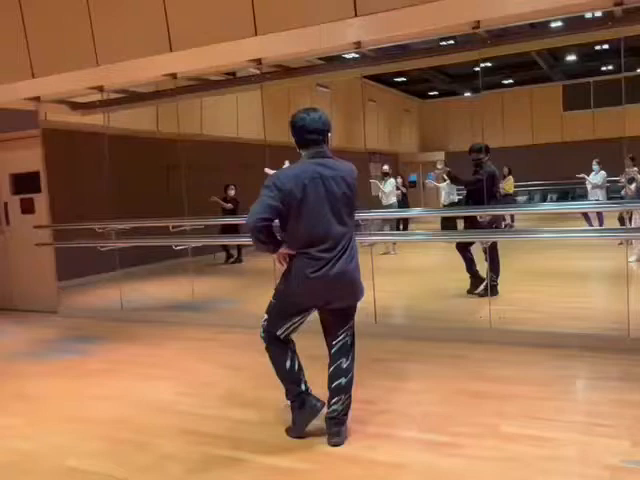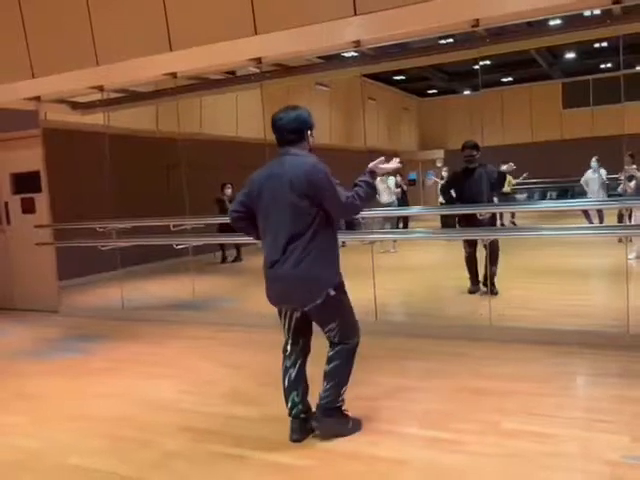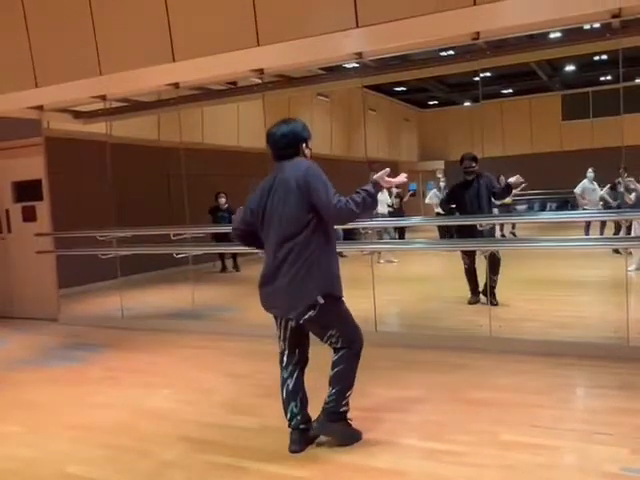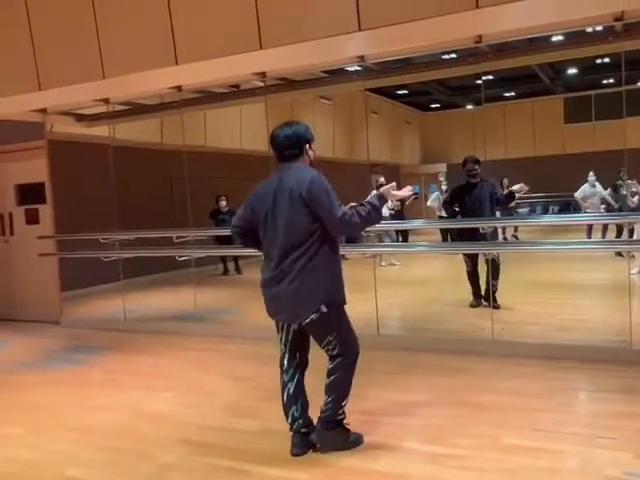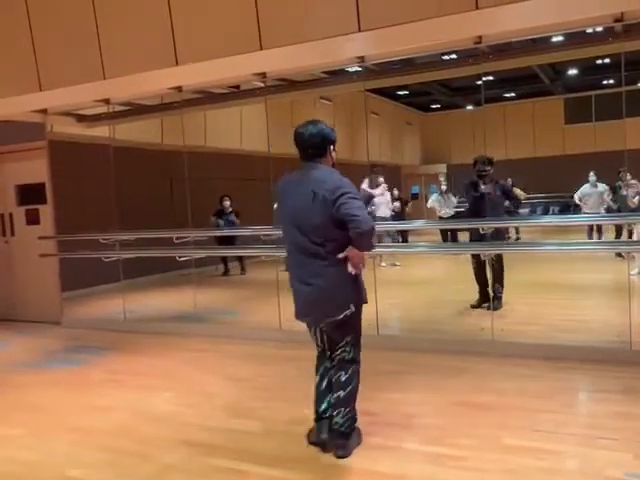
dt=0.7s
person 1, frame 1
left shoulder: (285, 180)
right shoulder: (349, 172)
left elbow: (256, 223)
left wrist: (276, 246)
left hip: (302, 278)
right hip: (344, 278)
left knee: (273, 334)
right knee: (341, 350)
left ankle: (302, 402)
right ankle: (336, 423)
person 1, frame 2
left shoulder: (260, 177)
right shoulder: (311, 168)
left elbow: (238, 215)
right elbow: (346, 208)
right wrist: (371, 176)
left hip: (279, 279)
right hip: (317, 276)
left knee: (294, 348)
right knee: (344, 340)
left ankle: (299, 419)
right ankle: (329, 414)
person 1, frame 3
left shoulder: (264, 186)
right shoulder: (306, 171)
left elbow: (242, 231)
right elbow: (338, 211)
right wrist: (374, 187)
left hip: (276, 286)
right hip: (311, 284)
left knee: (292, 357)
right knee: (349, 344)
left ankle: (299, 430)
right ankle: (333, 418)
person 1, frame 4
left shoulder: (263, 190)
right shoulder: (310, 180)
left elbow: (240, 229)
right elbow: (342, 224)
right wrist: (380, 199)
left hip: (278, 292)
right hip: (315, 291)
left knee: (292, 362)
right knee: (344, 352)
left ankle: (300, 433)
right ankle: (329, 427)
person 1, frame 5
left shoulder: (285, 187)
right shoulder: (337, 184)
right elbow: (362, 225)
left wrist: (363, 197)
right wrist: (358, 249)
left hip: (305, 291)
right hip: (339, 290)
left knee: (325, 357)
right knee: (346, 361)
left ankle: (323, 425)
right ankle: (343, 434)
person 2, frame 1
left shoulder: (489, 171)
right shoulder: (479, 171)
left elbow: (468, 183)
left wrist: (450, 174)
left hip: (489, 218)
right hip: (476, 218)
left knee: (490, 252)
right knee: (462, 245)
left ankle: (492, 285)
right ankle: (476, 278)
person 2, frame 2
left shoulder: (488, 170)
right shoulder: (458, 175)
left elbow: (496, 189)
right elbow: (444, 190)
right wrist: (454, 203)
left hip: (486, 216)
right hip: (467, 218)
left knee: (492, 248)
right knee: (469, 251)
left ankle: (489, 281)
right ankle: (474, 282)
person 2, frame 3
left shoulder: (486, 179)
right shoulder: (457, 188)
left elbow: (498, 195)
right elbow: (444, 203)
left wrist: (509, 185)
right wrist: (454, 213)
left hip: (485, 228)
right hip: (465, 230)
left knee: (493, 258)
right knee: (468, 263)
left ankle: (491, 290)
right ankle: (474, 293)
person 2, frame 4
left shoulder: (490, 185)
right shoulder: (459, 190)
left elbow: (501, 201)
right elbow: (446, 204)
left wrist: (512, 192)
right wrist: (455, 215)
left hip: (488, 232)
right hip: (468, 233)
left knee: (494, 262)
right knee: (470, 266)
left ankle: (490, 295)
right ankle: (477, 296)
person 2, frame 5
left shoulder: (501, 186)
right shoulder: (471, 186)
left elbow: (515, 200)
right elbow: (471, 203)
left wrist: (503, 211)
right wrist: (482, 193)
left hip: (496, 231)
right hip: (477, 231)
left knee: (495, 264)
right knee: (477, 264)
left ankle: (497, 297)
right ankle: (483, 295)
